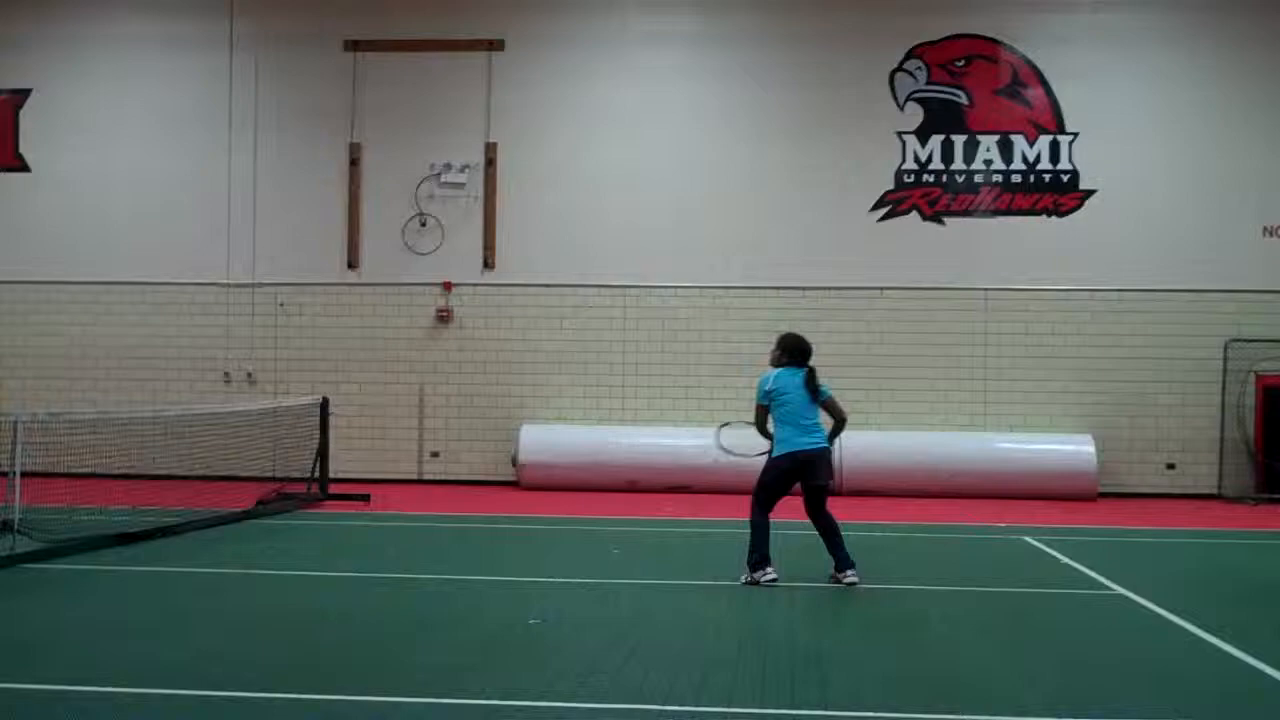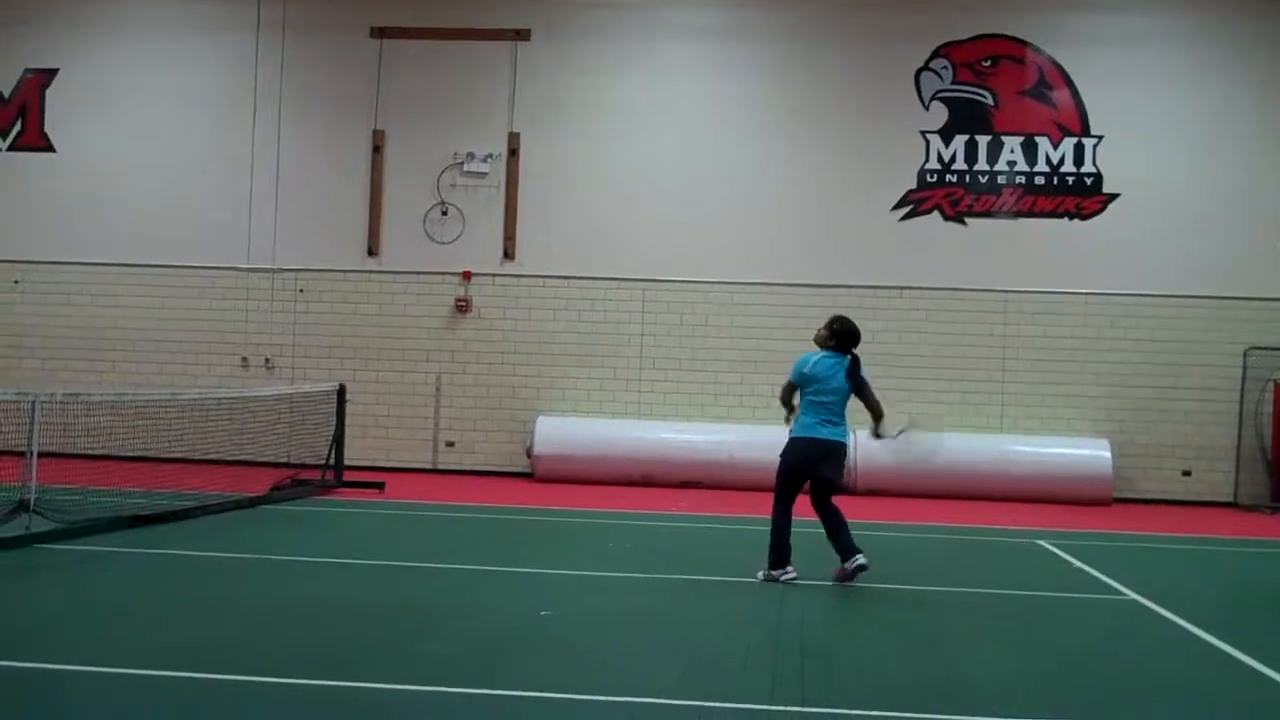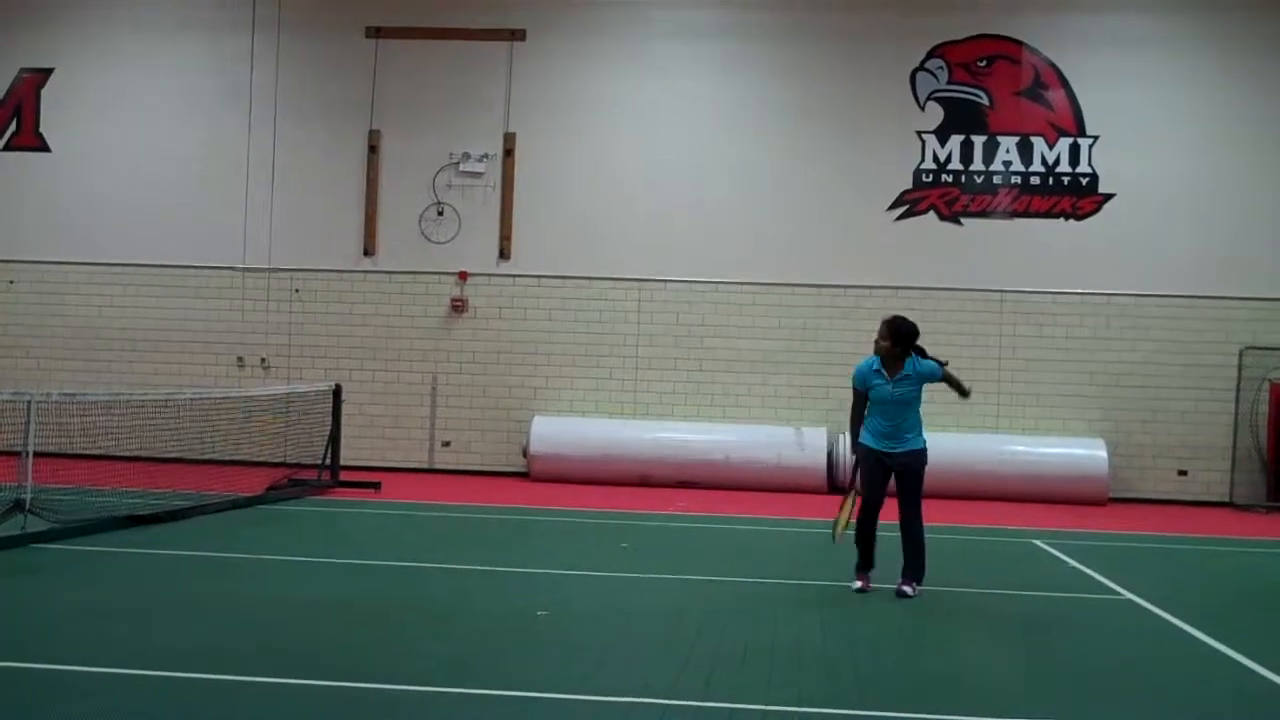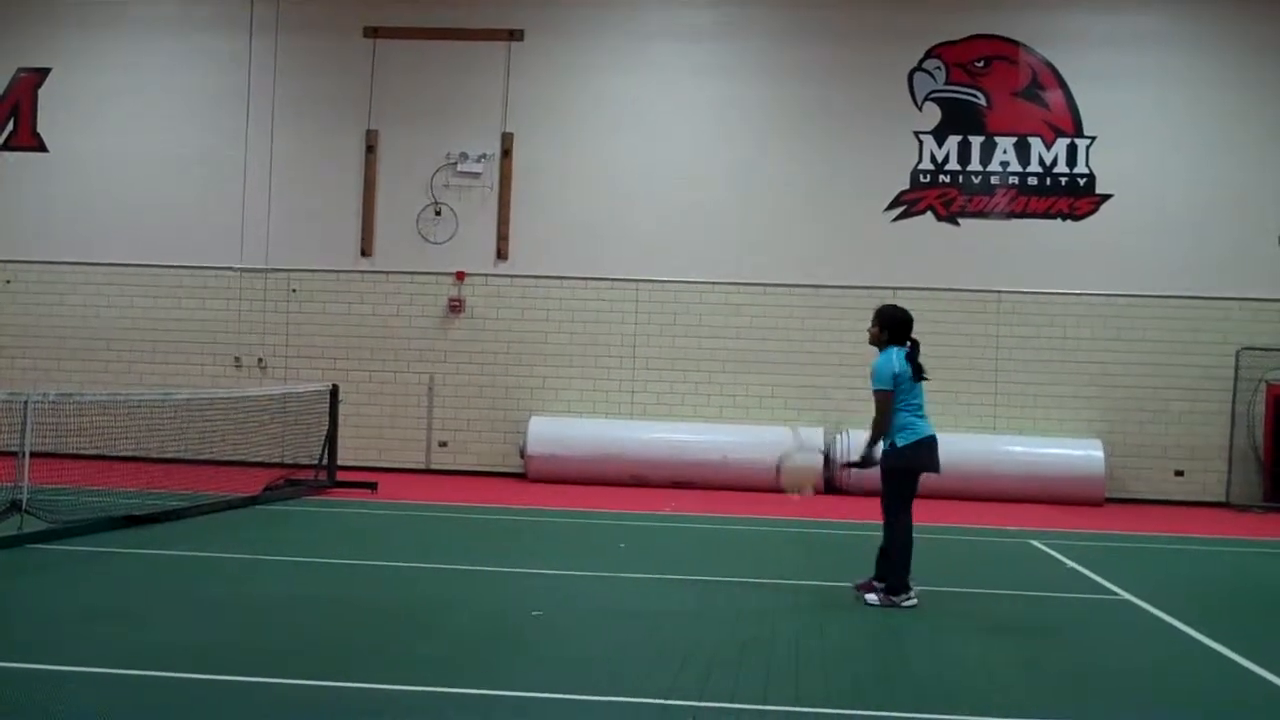
dt=1s
person 1, frame 1
left shoulder: (769, 380)
right shoulder: (813, 381)
left elbow: (760, 423)
right elbow: (841, 418)
right wrist: (831, 437)
left hip: (787, 455)
right hip: (819, 454)
left knee: (760, 507)
right knee: (818, 511)
left ankle: (761, 568)
right ankle: (846, 568)
person 1, frame 2
left shoulder: (809, 361)
right shoulder: (853, 369)
left elbow: (785, 397)
right elbow: (875, 408)
left wrist: (791, 411)
right wrist: (877, 427)
left hip: (805, 442)
right hip: (836, 445)
left knee: (783, 504)
right knee: (823, 502)
left ankle: (779, 566)
right ankle: (851, 556)
person 1, frame 3
left shoulder: (921, 368)
right shoulder: (864, 370)
left elbow: (949, 377)
right elbow: (858, 409)
left wrist: (964, 391)
right wrist: (855, 444)
left hip: (910, 450)
right hip: (872, 449)
left knee: (910, 514)
right knee: (868, 507)
left ankle: (912, 577)
right ankle: (863, 570)
person 1, frame 4
left shoulder: (884, 363)
right shoulder: (904, 359)
left elbow: (883, 415)
left wrist: (869, 449)
right wrist: (879, 447)
left hip: (905, 446)
right hip: (919, 441)
left knee: (896, 515)
right knee: (896, 514)
left ankle: (898, 590)
right ankle: (886, 577)
